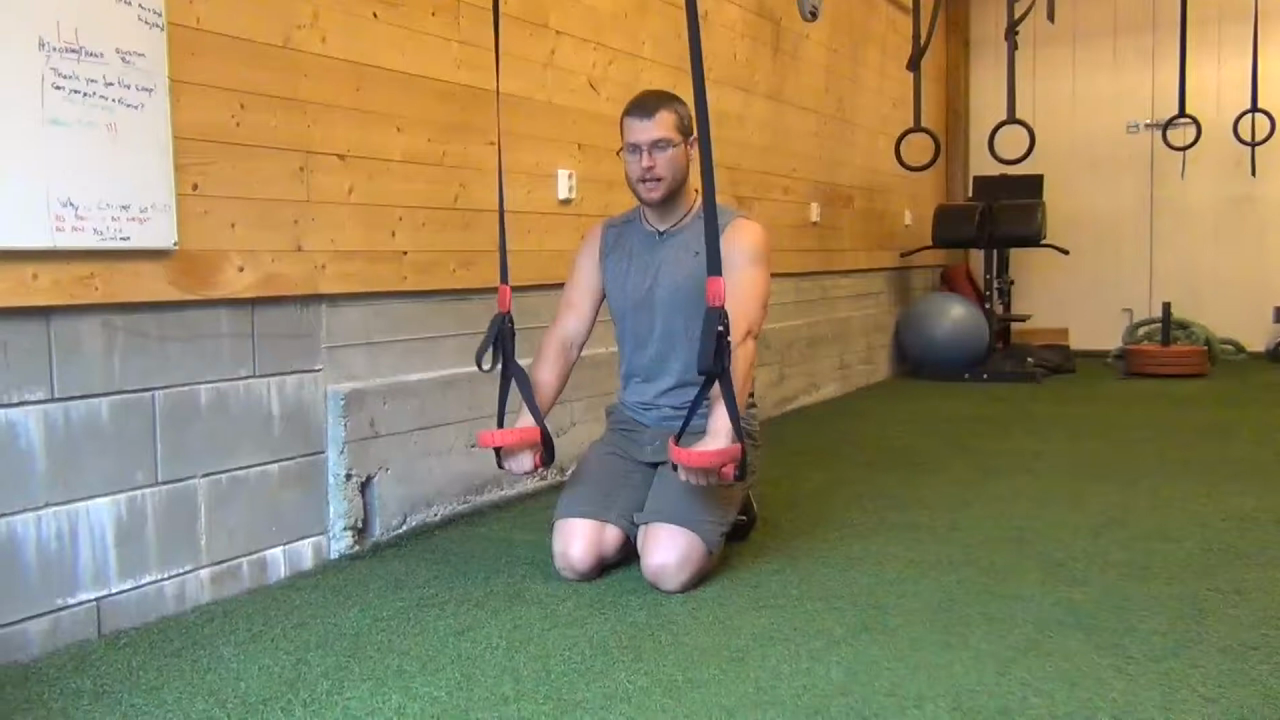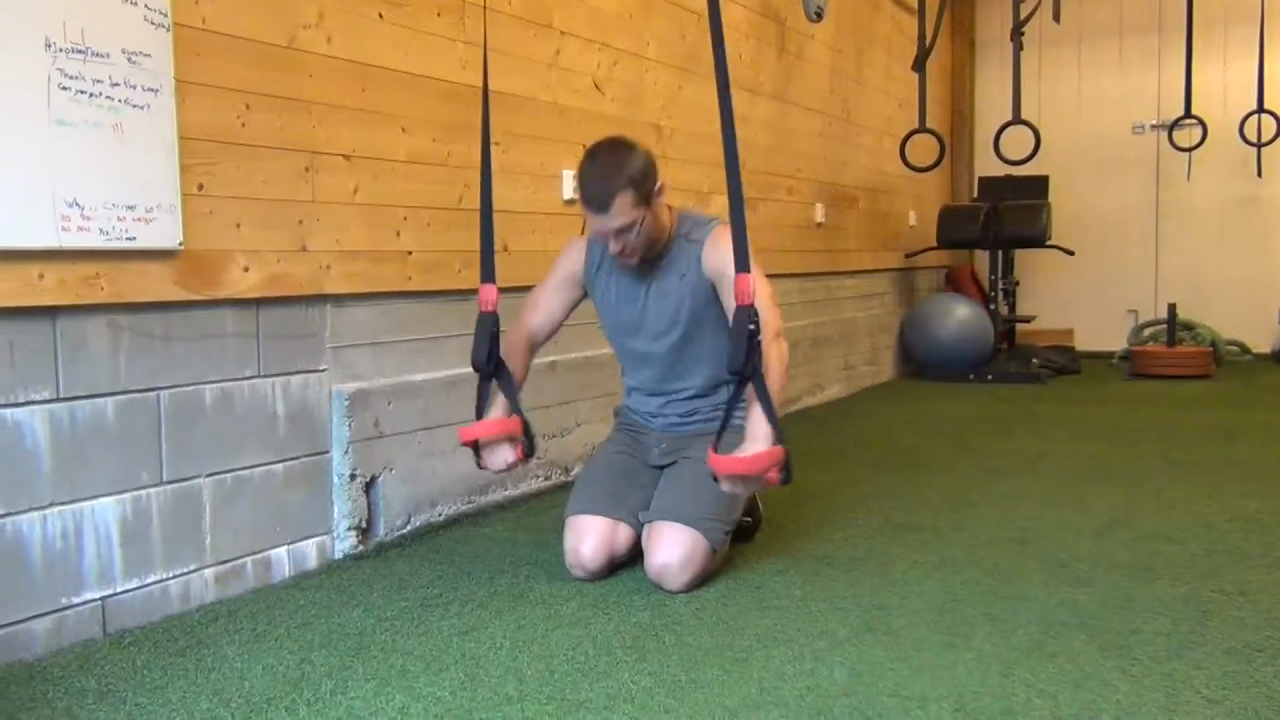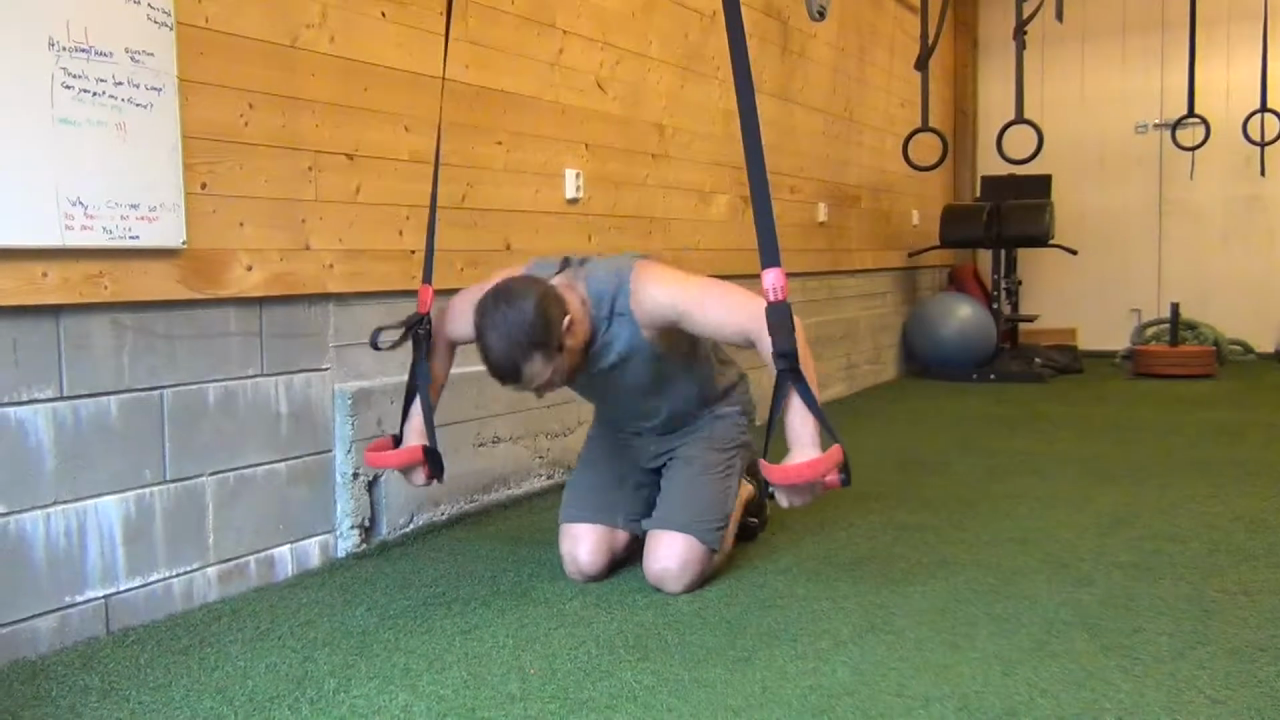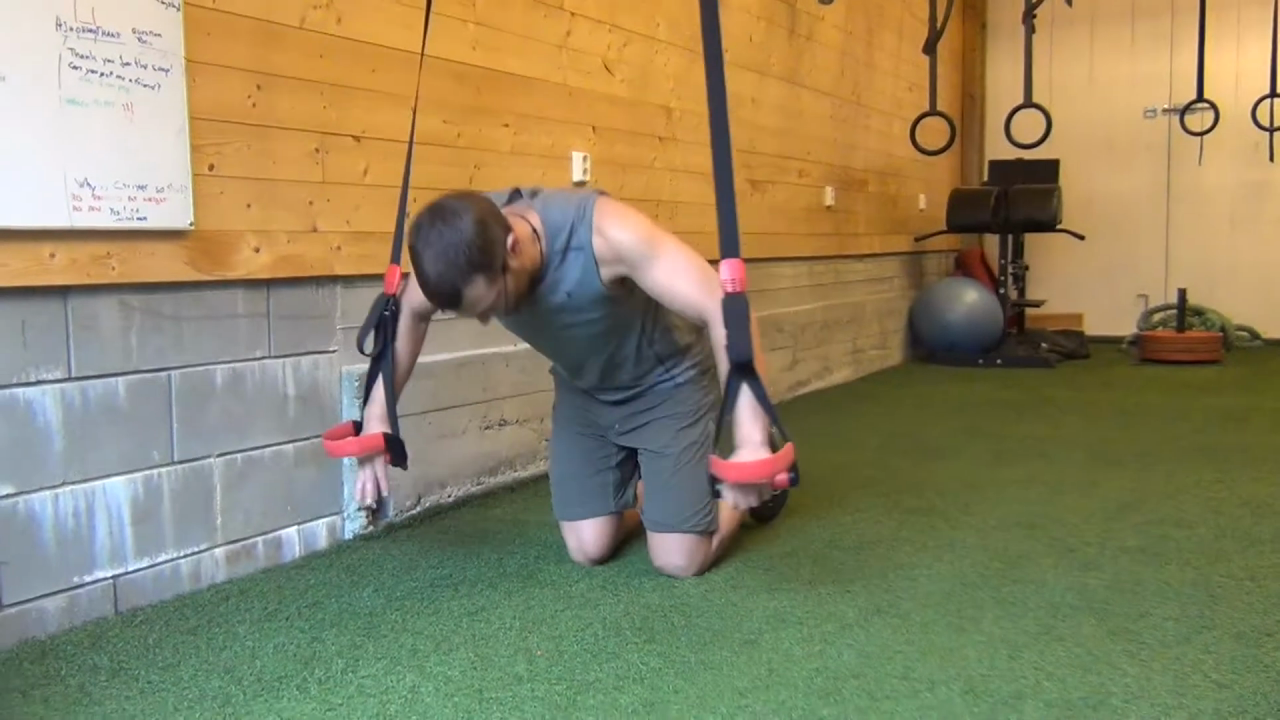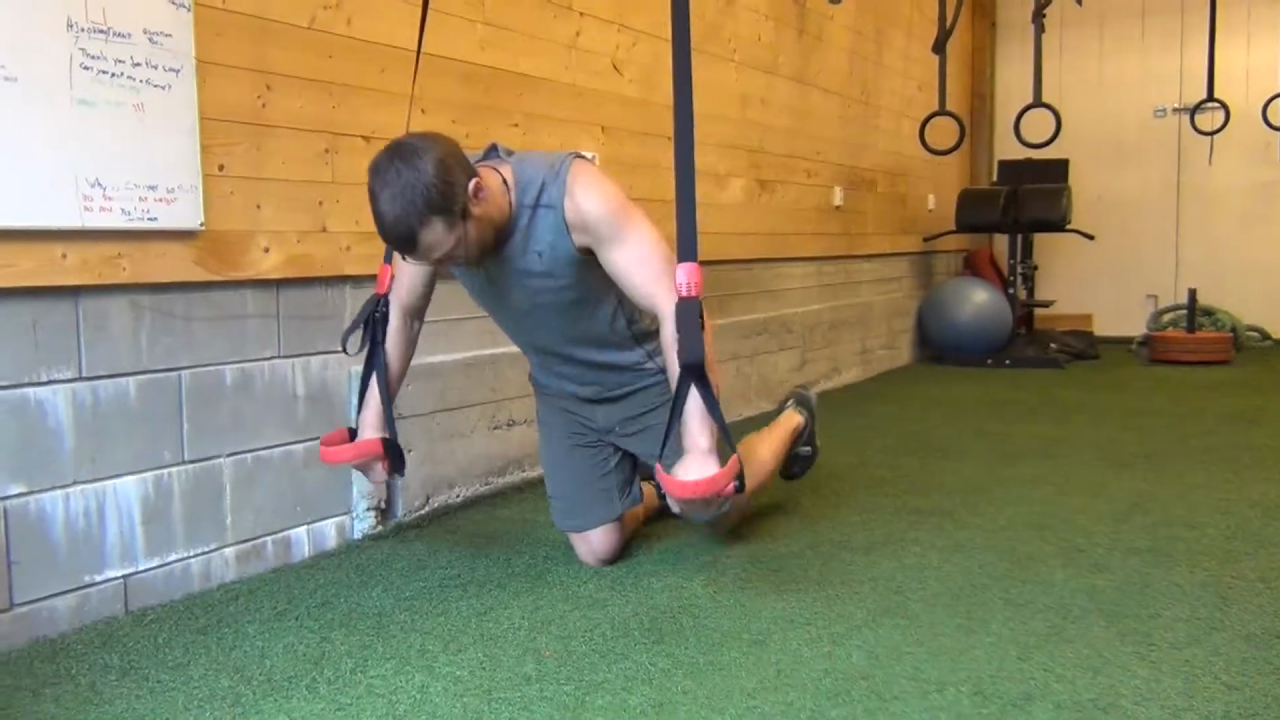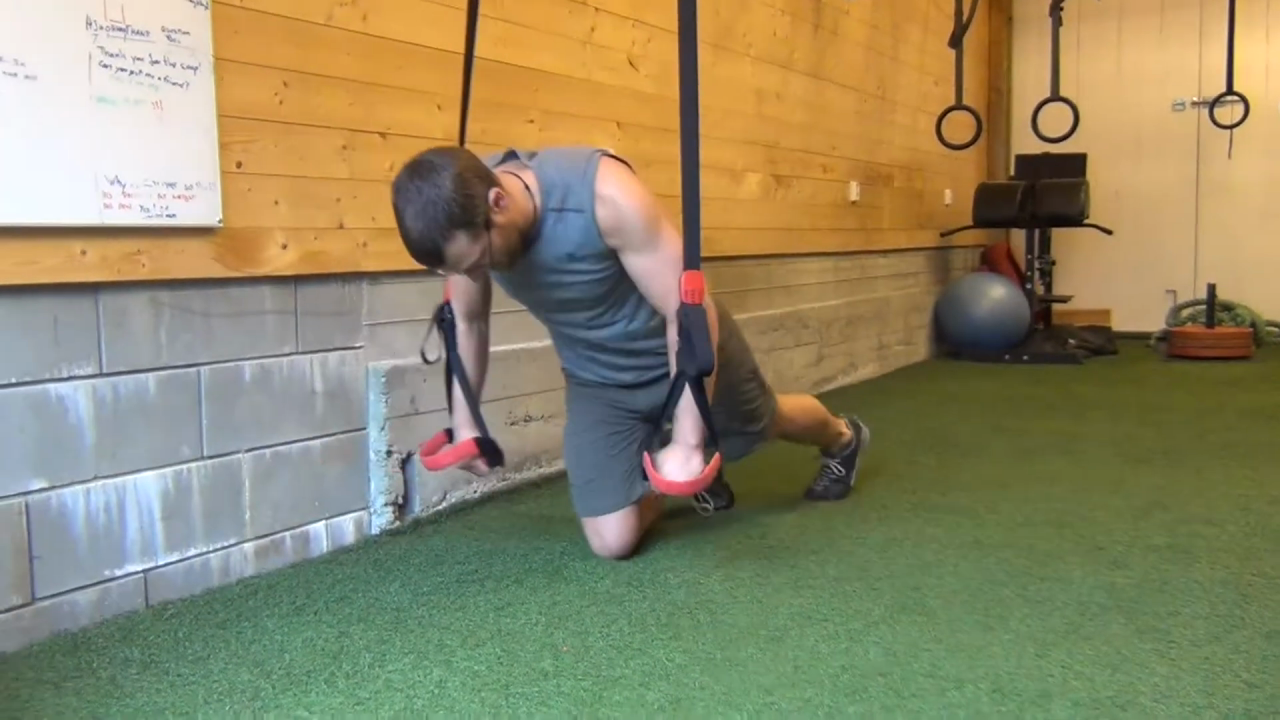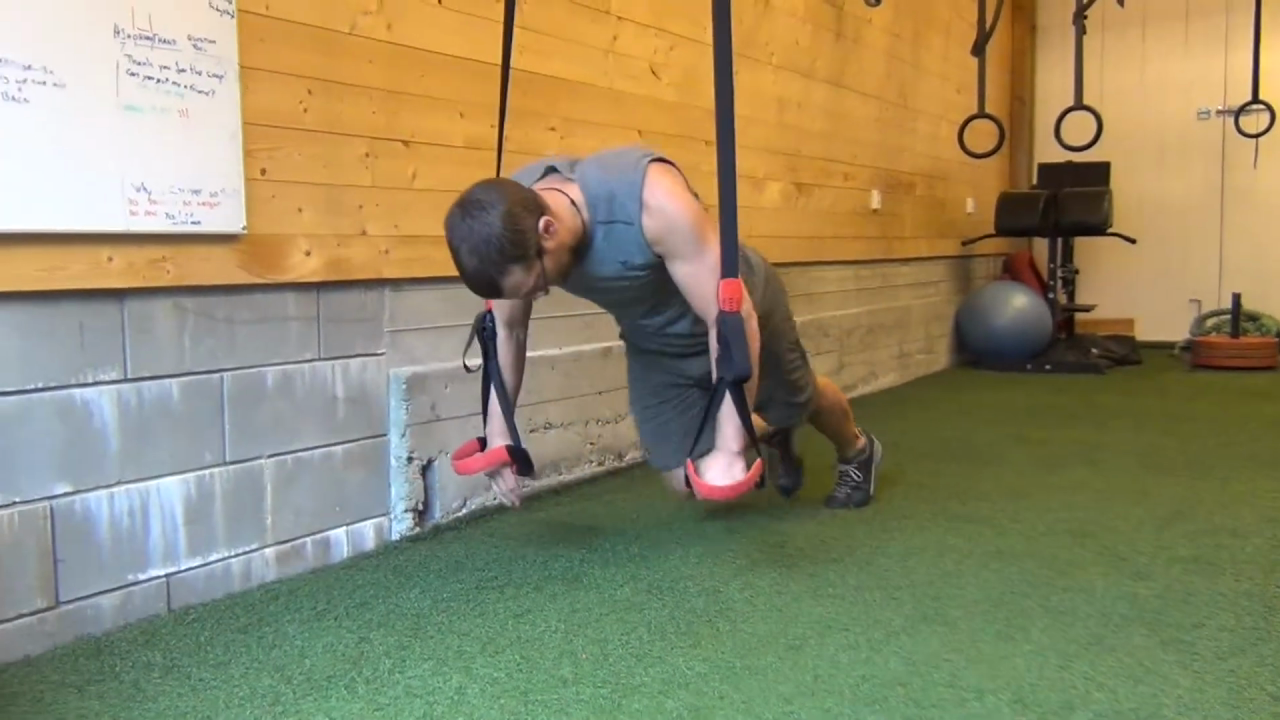
dt=0.3s
person 1, frame 1
left shoulder: (736, 236)
right shoulder: (604, 240)
left elbow: (740, 337)
right elbow: (565, 338)
left wrist: (721, 431)
right wrist: (528, 420)
left hip: (708, 428)
right hip: (631, 426)
left knee: (668, 567)
right knee: (575, 557)
left ankle: (726, 500)
right ankle: (653, 514)
person 1, frame 2
left shoulder: (715, 246)
right shoulder: (586, 253)
left elbow: (767, 336)
right elbow: (526, 333)
left wrist: (759, 435)
right wrist: (500, 417)
left hip: (715, 431)
right hip: (638, 428)
left knee: (670, 566)
right knee: (585, 556)
left ankle: (731, 504)
right ankle: (659, 515)
person 1, frame 3
left shoulder: (639, 294)
right shoulder: (511, 296)
right elbow: (442, 330)
left wrist: (804, 444)
right wrist: (417, 425)
left hip: (705, 420)
right hip: (620, 425)
left knee: (672, 571)
right knee: (584, 561)
left ankle: (742, 492)
right ankle: (657, 507)
person 1, frame 4
left shoulder: (601, 231)
right shoulder: (461, 239)
left elbow: (724, 308)
right elbow: (409, 313)
left wrist: (750, 440)
right wrist: (376, 419)
left hip: (667, 385)
right hip: (583, 390)
left knee: (679, 561)
right knee: (588, 549)
right ankle: (653, 489)
person 1, frame 5
left shoulder: (576, 195)
right shoulder: (434, 212)
left elbow: (676, 307)
right elbow: (402, 314)
left wrist: (699, 447)
right wrist: (373, 418)
left hip: (651, 374)
right hip: (563, 392)
left knee: (717, 506)
right knee: (597, 550)
left ankle: (792, 420)
right ankle: (655, 491)
person 1, frame 6
left shoulder: (604, 193)
right shoulder: (464, 217)
right elbow: (469, 321)
left wrist: (689, 440)
right wrist: (463, 420)
left hip: (680, 350)
right hip: (595, 376)
left knee: (758, 430)
right knee: (612, 542)
left ankle: (842, 436)
right ankle: (694, 479)
person 1, frame 7
left shoulder: (652, 200)
right shoulder: (511, 217)
right elbow: (508, 332)
left wrist: (730, 449)
right wrist: (498, 431)
left hip: (737, 306)
left knee: (797, 401)
right knee: (688, 480)
left ankle: (857, 451)
right ankle: (767, 434)
